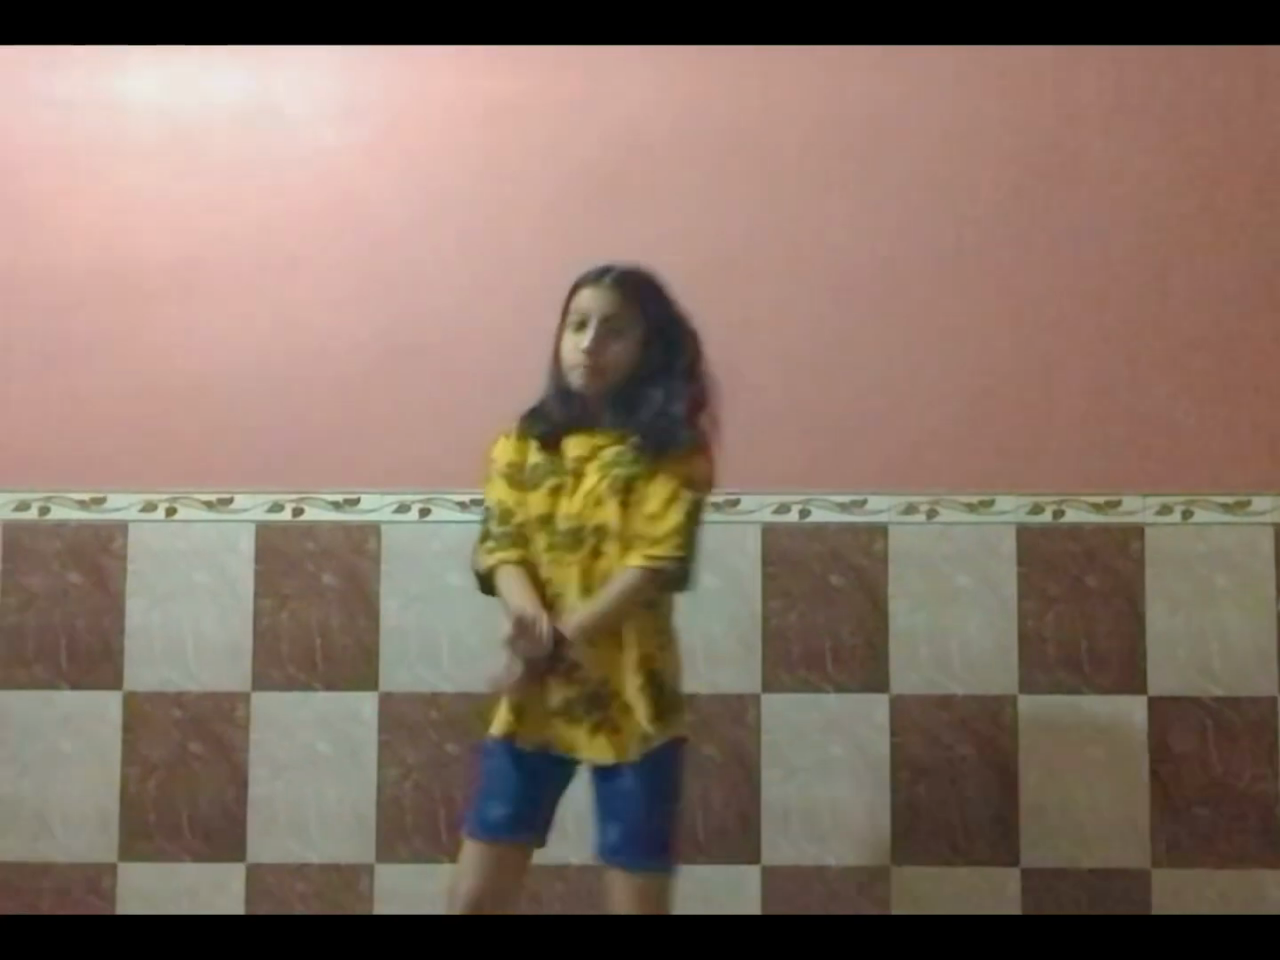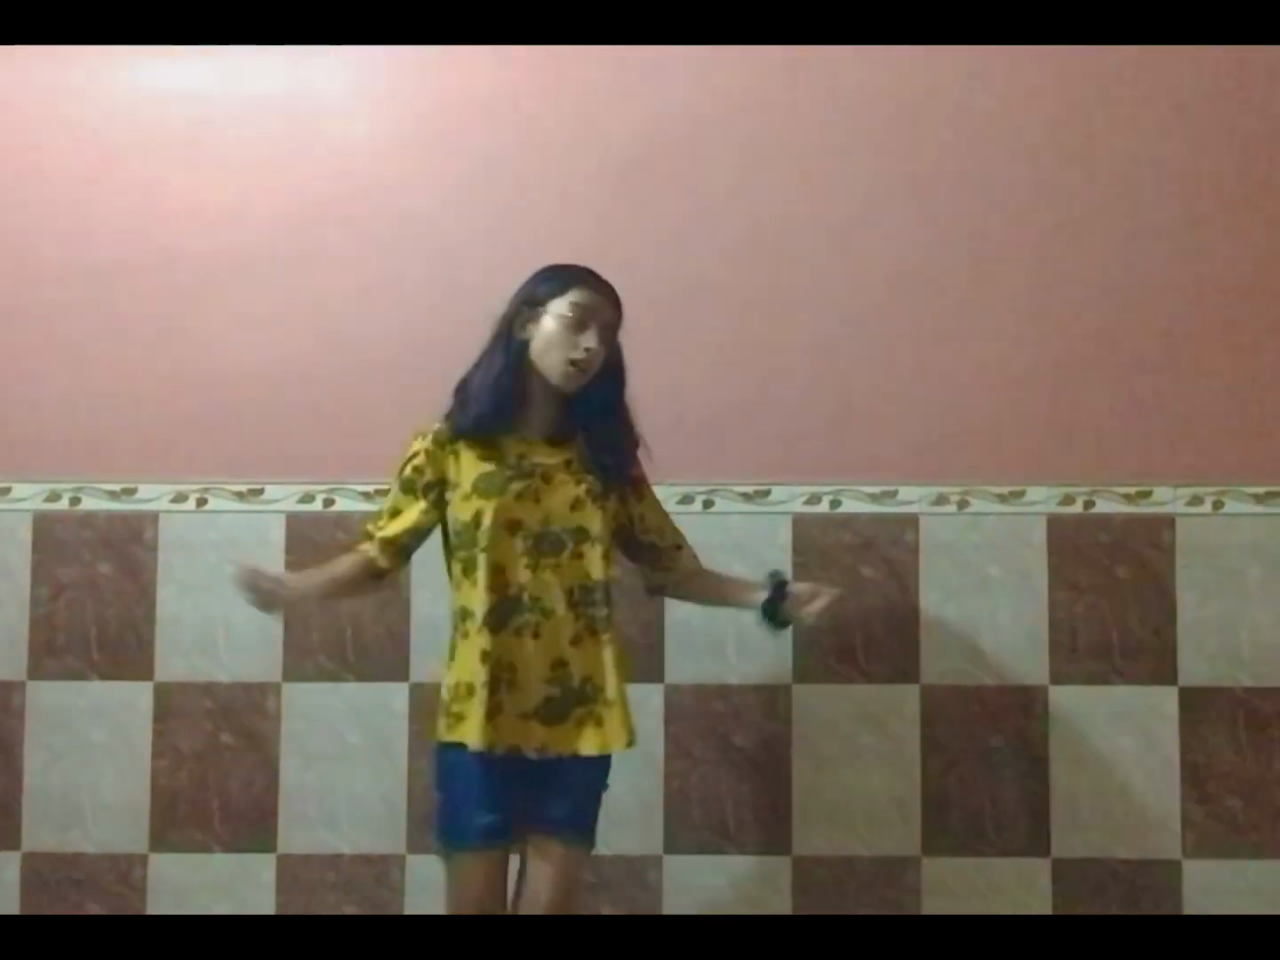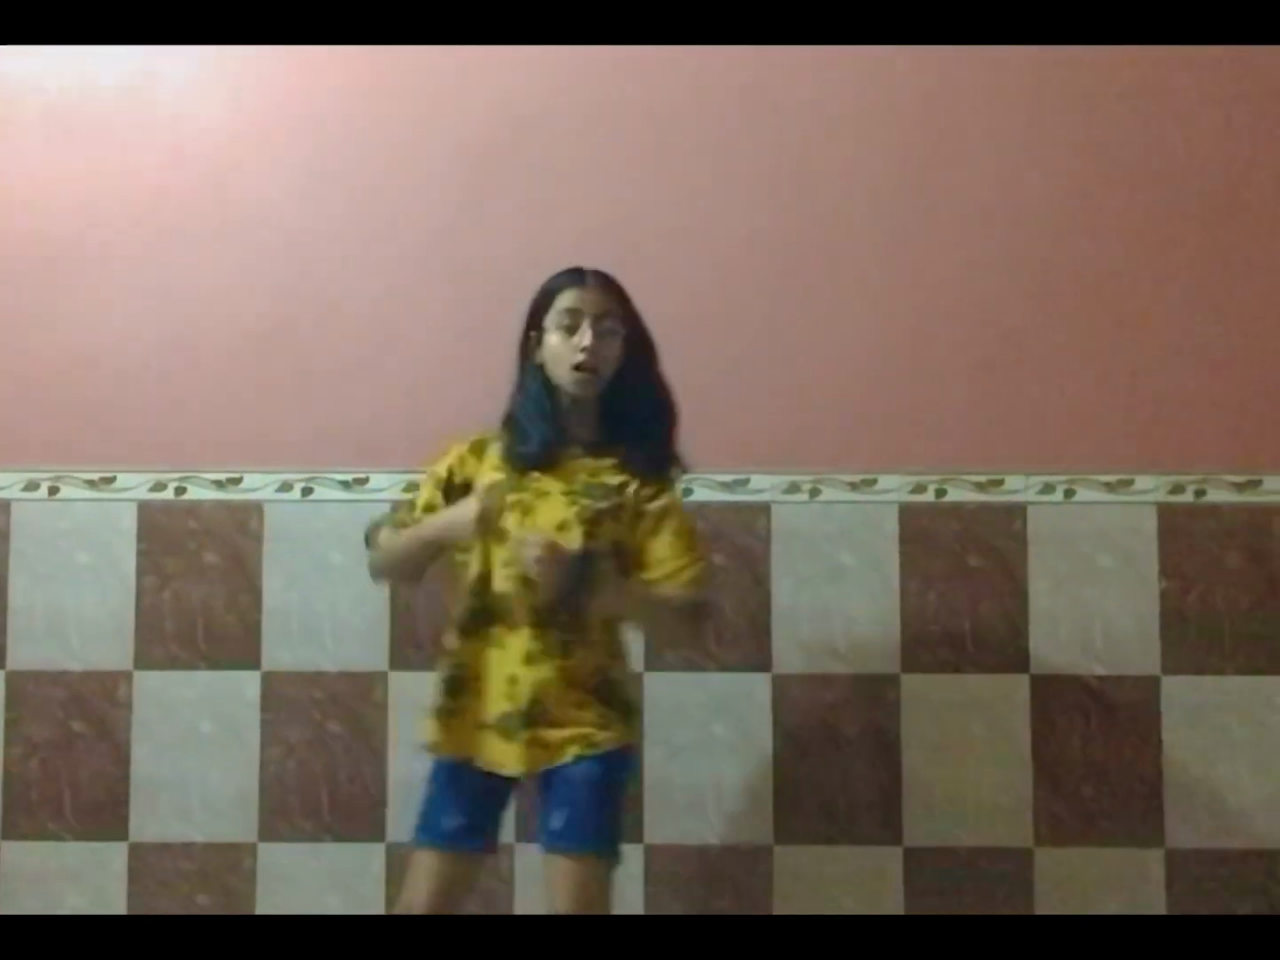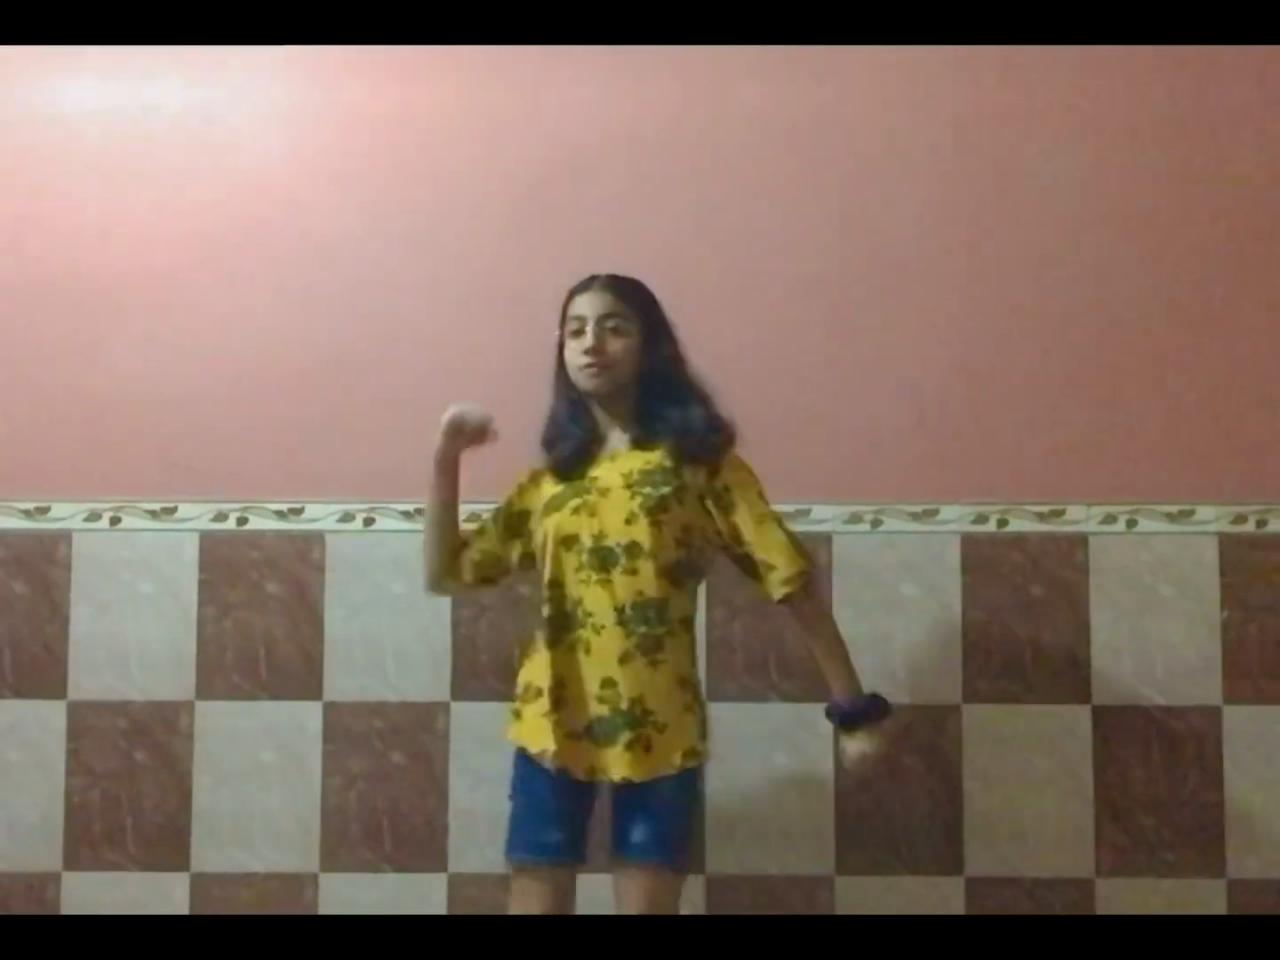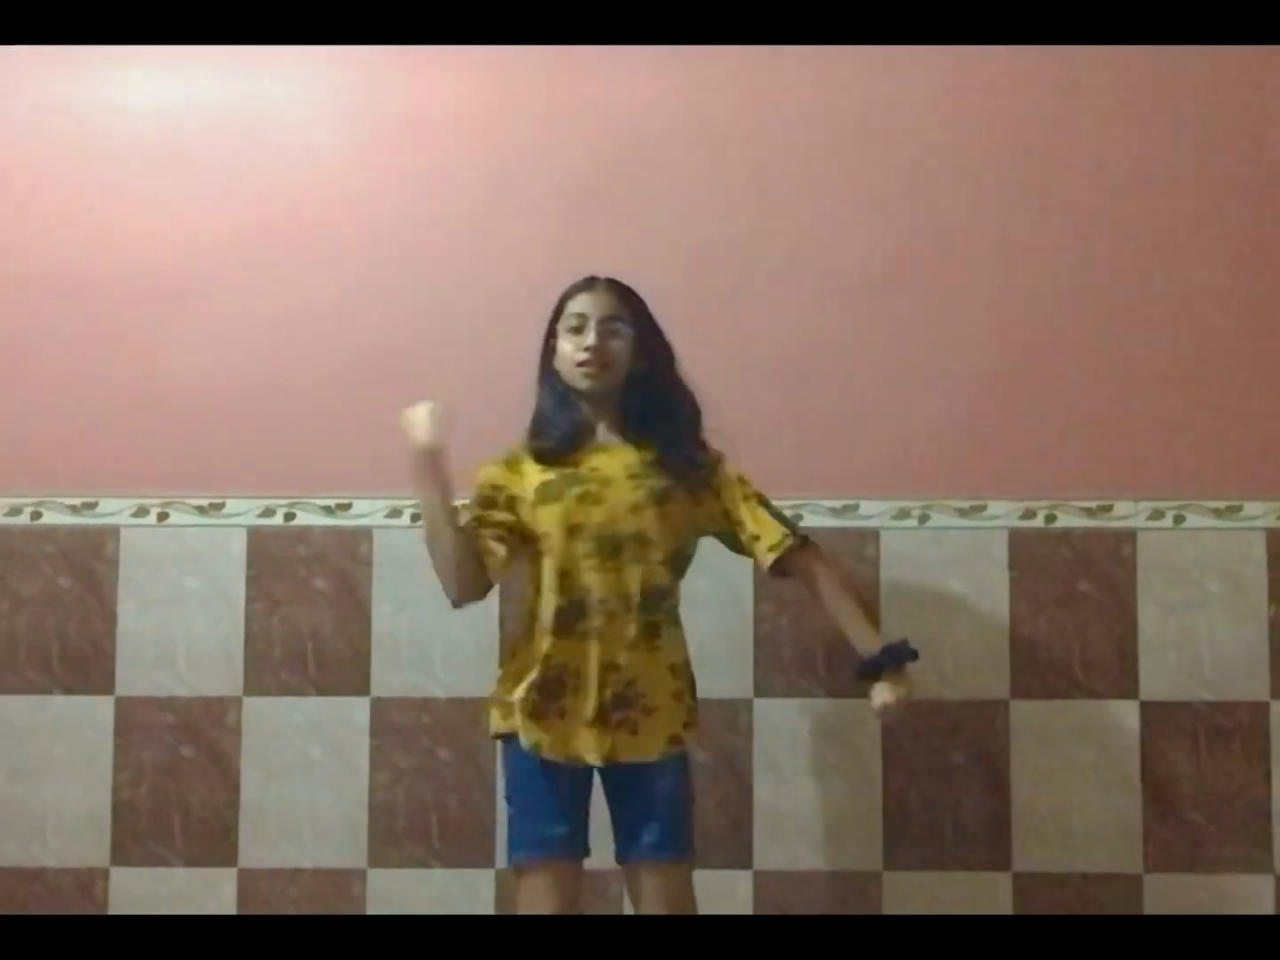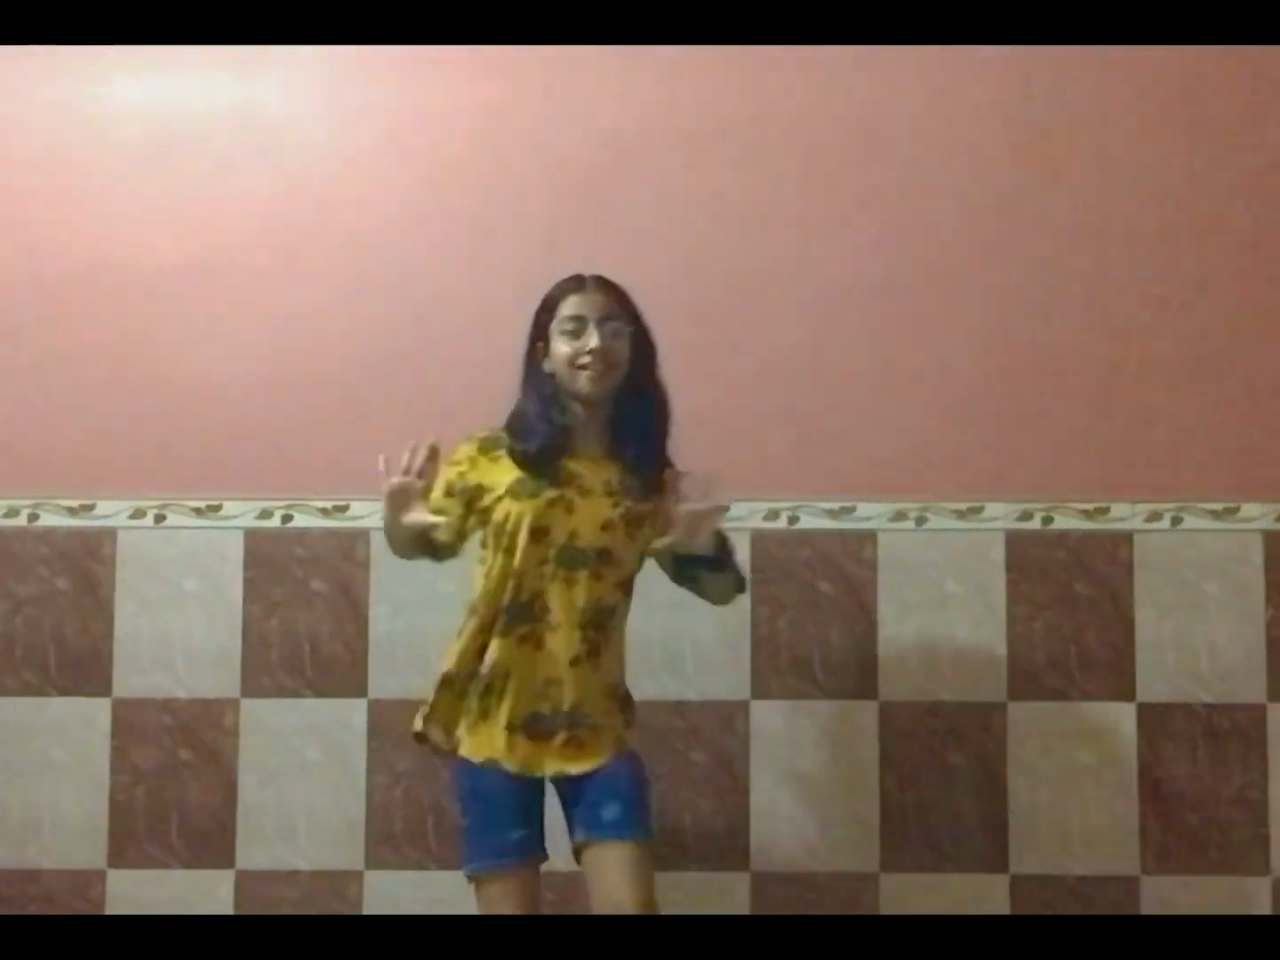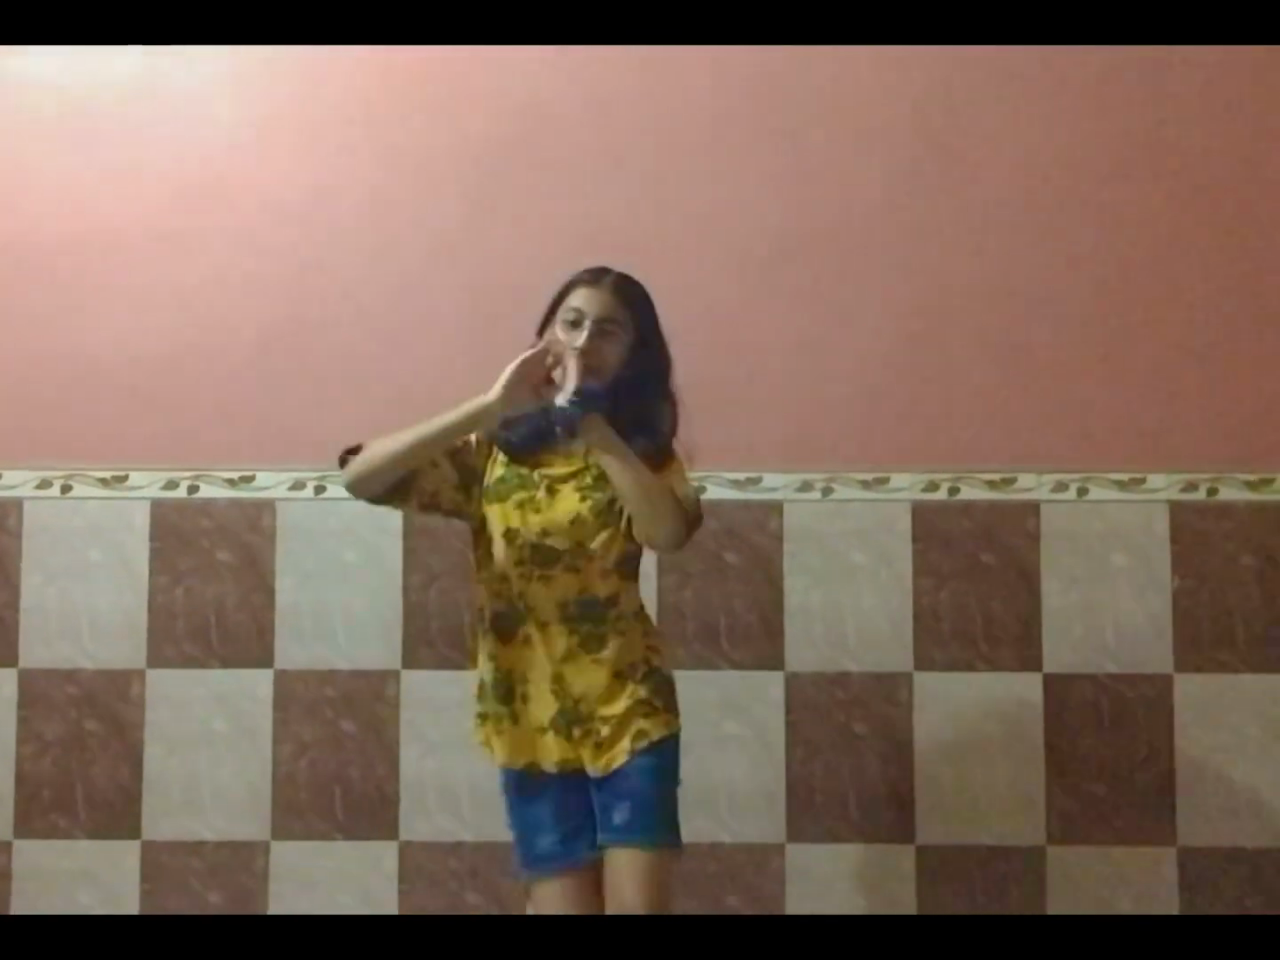
dt=0.7s
person 1, frame 1
left shoulder: (673, 444)
right shoulder: (523, 444)
left elbow: (652, 568)
right elbow: (500, 554)
left wrist: (554, 646)
right wrist: (528, 620)
left hip: (627, 703)
right hip: (533, 704)
left knee: (640, 912)
right knee: (473, 902)
person 1, frame 2
left shoulder: (608, 452)
right shoulder: (453, 446)
left elbow: (666, 562)
right elbow: (381, 551)
left wrist: (764, 598)
right wrist: (301, 587)
left hip: (579, 703)
right hip: (480, 701)
left knee: (548, 904)
right knee: (474, 906)
person 1, frame 3
left shoulder: (641, 479)
right shoulder: (478, 459)
left elbow: (682, 614)
right elbow: (385, 559)
left wrist: (578, 580)
right wrist: (449, 524)
left hip: (586, 724)
right hip: (478, 715)
left knee: (578, 916)
right knee: (421, 906)
person 1, frame 4
left shoulder: (701, 461)
right shoulder: (545, 477)
left elbow: (791, 580)
right elbow: (445, 574)
left wrist: (852, 703)
right wrist: (444, 462)
left hip: (661, 726)
right hip: (551, 724)
left knee: (650, 911)
right knee: (535, 910)
person 1, frame 5
left shoulder: (688, 464)
right shoulder: (517, 474)
left elbow: (796, 556)
right elbow: (463, 586)
right wrist: (427, 461)
left hip: (652, 715)
right hip: (545, 717)
left knee: (668, 910)
right knee: (545, 910)
person 1, frame 6
left shoulder: (646, 475)
right shoulder: (492, 459)
left elbow: (717, 587)
right elbow: (429, 539)
left wrist: (704, 548)
right wrist: (400, 524)
left hip: (595, 723)
right hip: (490, 718)
left knee: (630, 911)
right knee: (509, 915)
person 1, frame 7
left shoulder: (644, 452)
right shoulder: (489, 452)
left elbow: (670, 530)
right elbow: (361, 477)
left wrist: (589, 419)
right wrist: (488, 408)
left hip: (628, 711)
right hip: (525, 719)
left knee: (640, 914)
right knee: (562, 919)
